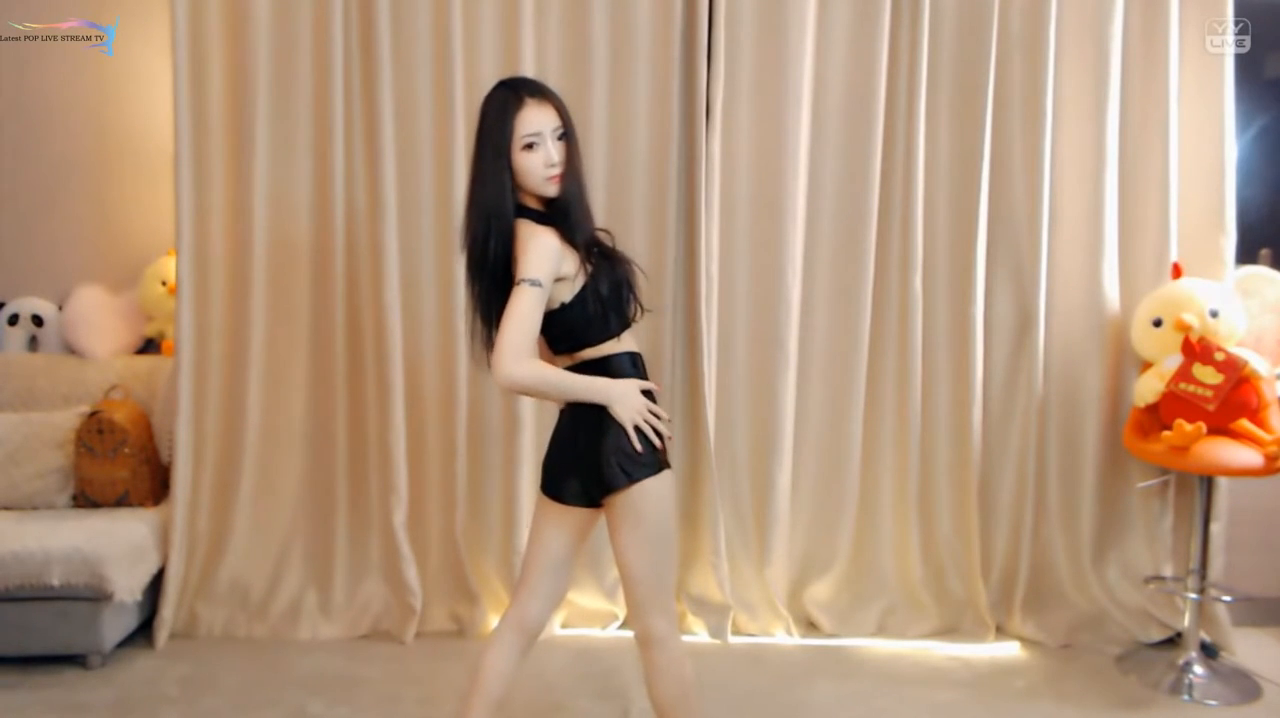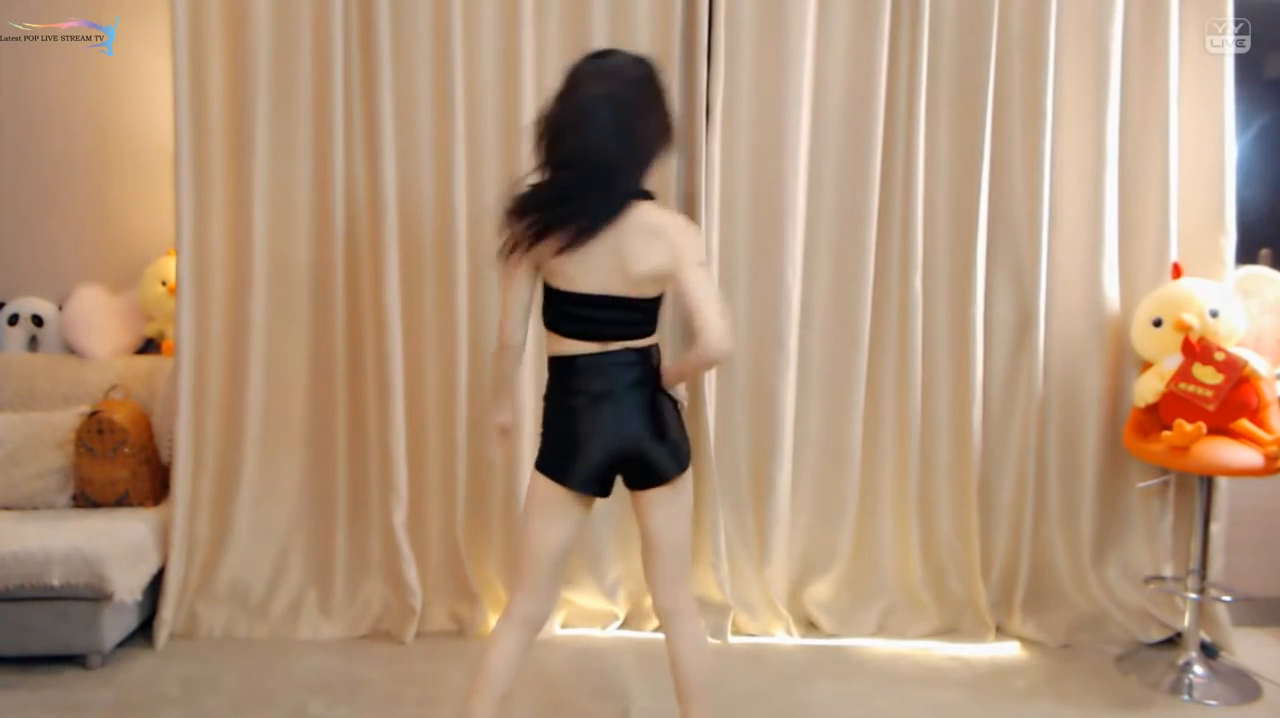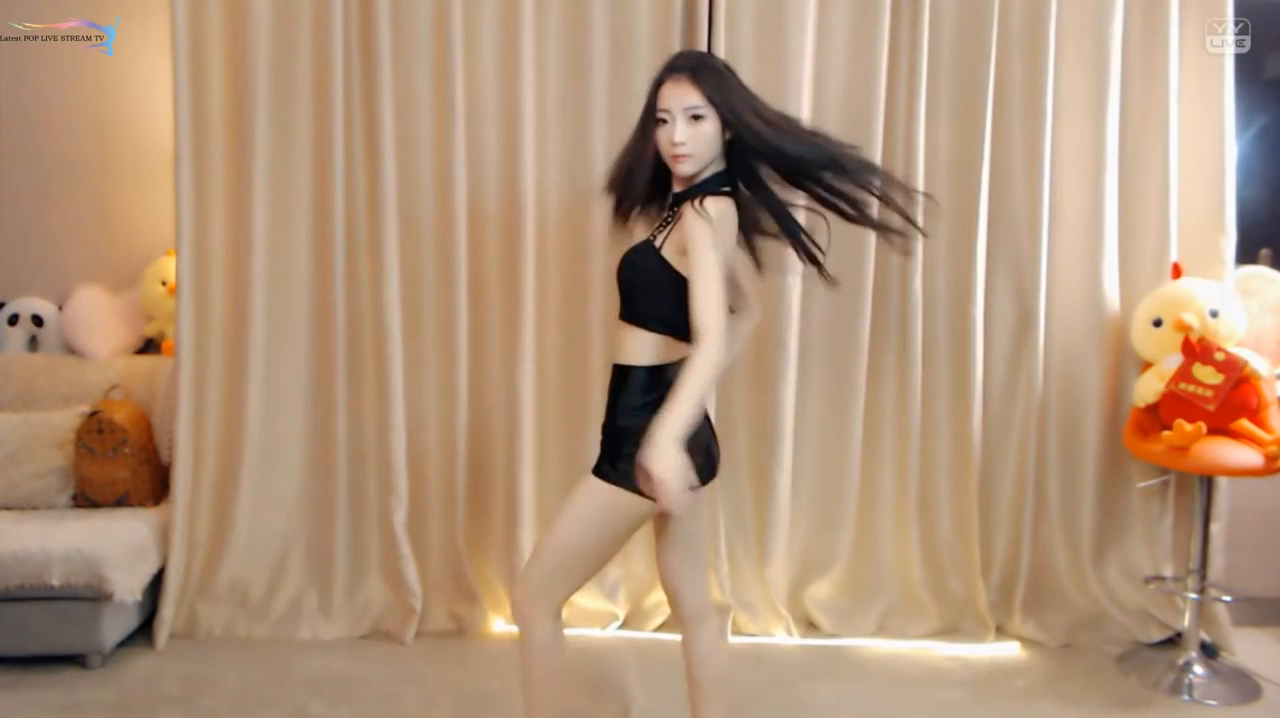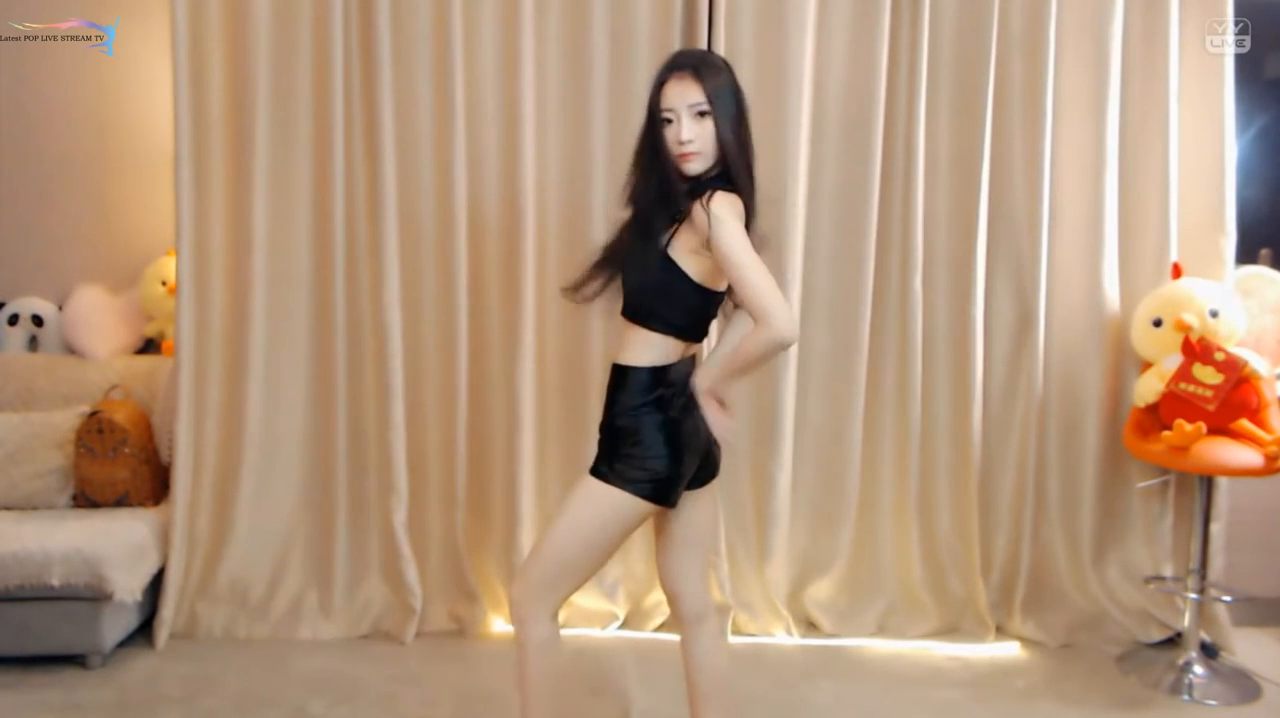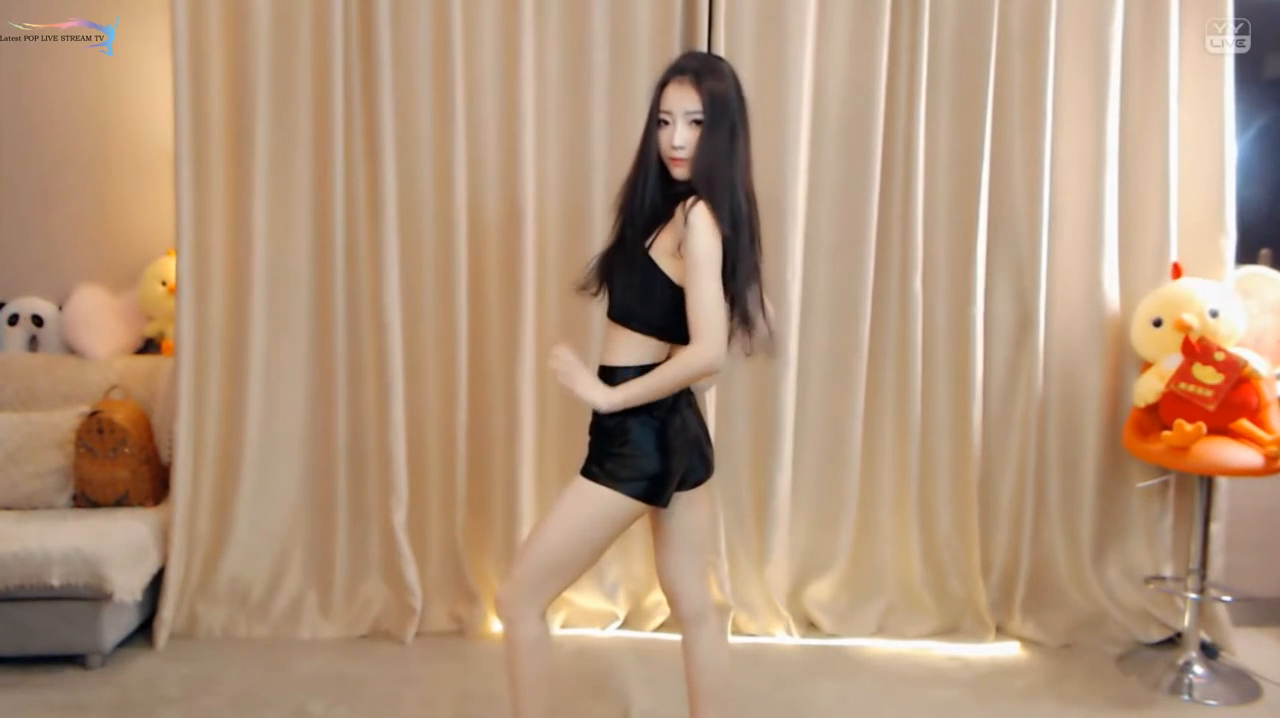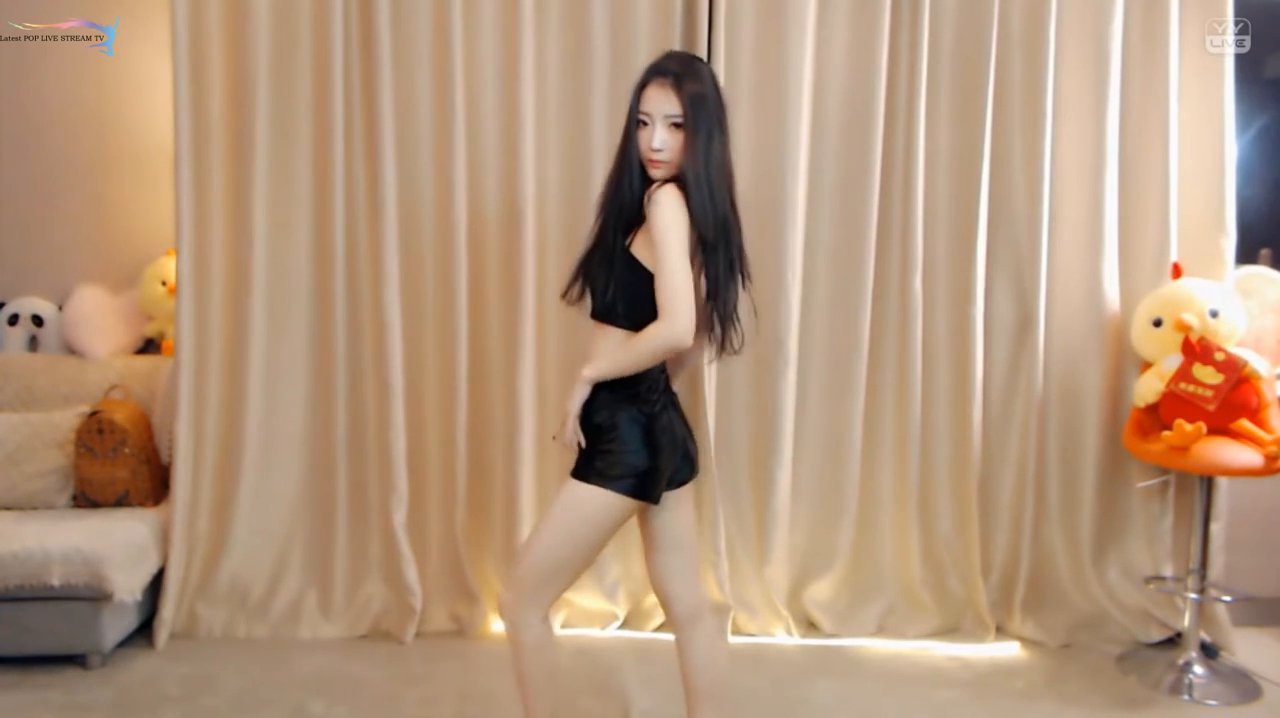
dt=0.4s
person 1, frame 1
left shoulder: (537, 230)
right shoulder: (542, 243)
right elbow: (511, 368)
right wrist: (608, 390)
left hip: (577, 432)
right hip: (616, 428)
left knee: (524, 613)
right knee: (656, 622)
person 1, frame 2
left shoulder: (540, 221)
right shoulder: (671, 232)
left elbow: (511, 337)
right elbow: (716, 343)
left wrist: (503, 400)
right wrist: (670, 374)
left hip: (571, 418)
right hip: (646, 414)
left knee: (526, 607)
right knee: (676, 602)
person 1, frame 3
left shoulder: (704, 216)
right shoulder: (704, 208)
left elbow: (711, 338)
right elbow: (747, 310)
left wrist: (664, 437)
left hip: (641, 422)
right hip: (667, 420)
left knee: (534, 596)
right knee: (692, 602)
person 1, frame 4
left shoulder: (716, 209)
right shoulder: (692, 207)
left elbow: (780, 325)
right elbow: (748, 313)
left wrist: (709, 384)
right wrist: (701, 379)
left hip: (646, 429)
right hip: (676, 423)
left knee: (530, 599)
right knee: (694, 604)
person 1, frame 5
left shoulder: (697, 216)
right shoulder: (682, 212)
left elbow: (708, 352)
right elbow: (752, 319)
left wrist: (608, 394)
right wrist: (661, 378)
left hip: (638, 437)
right hip: (676, 428)
left knee: (519, 599)
right knee: (694, 602)
person 1, frame 6
left shoulder: (666, 198)
right shoulder: (681, 206)
left elbow: (677, 329)
right elbow: (727, 322)
left wrist: (586, 377)
right wrist: (661, 369)
left hip: (625, 431)
right hip: (657, 424)
left knee: (521, 600)
right knee: (687, 603)
